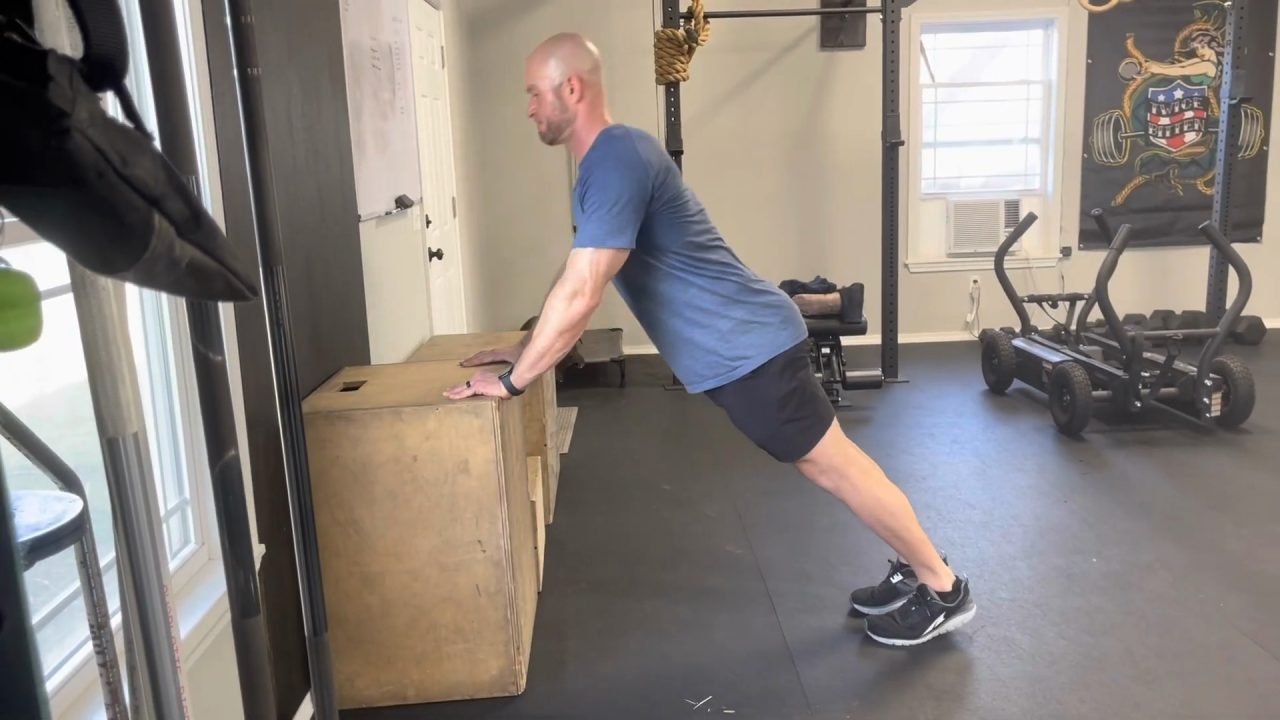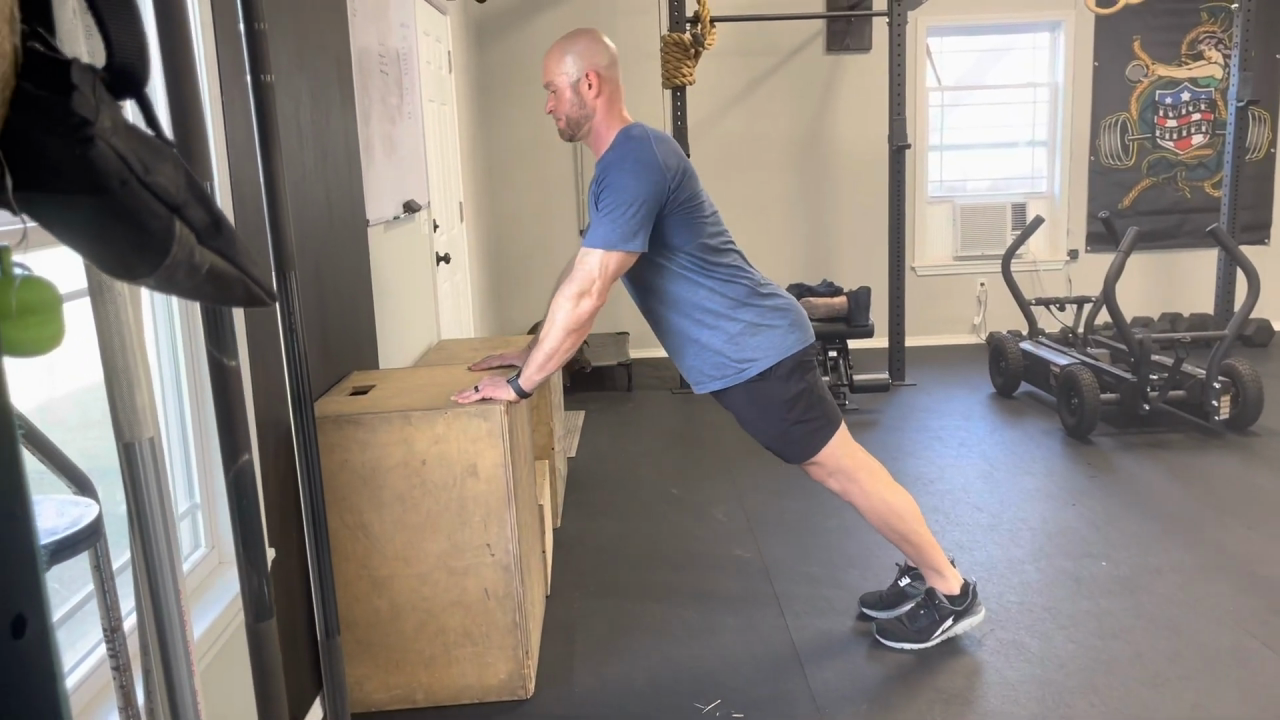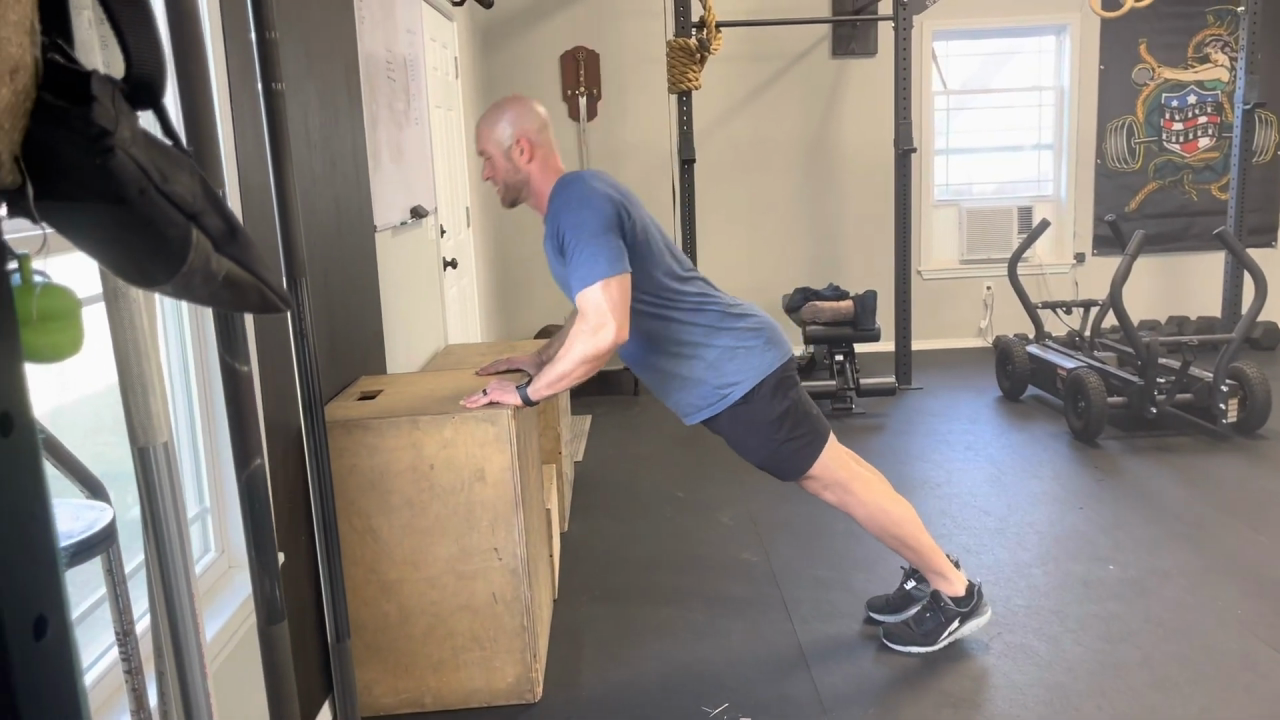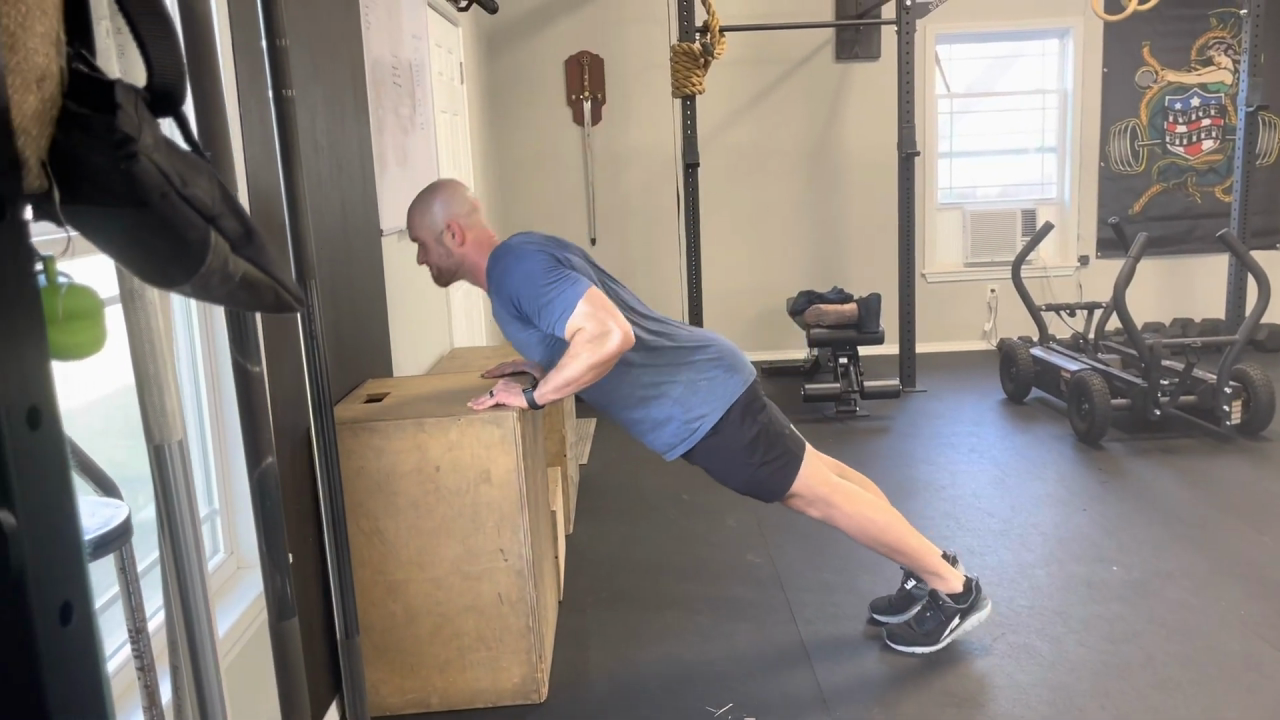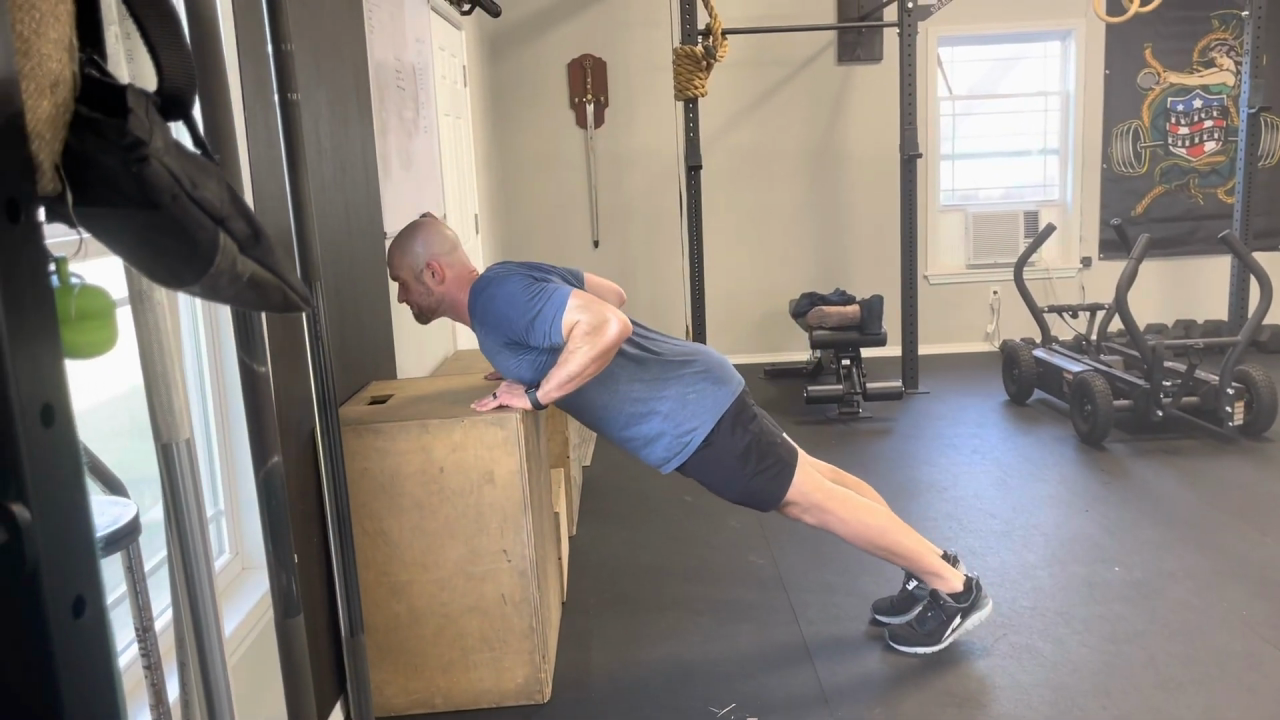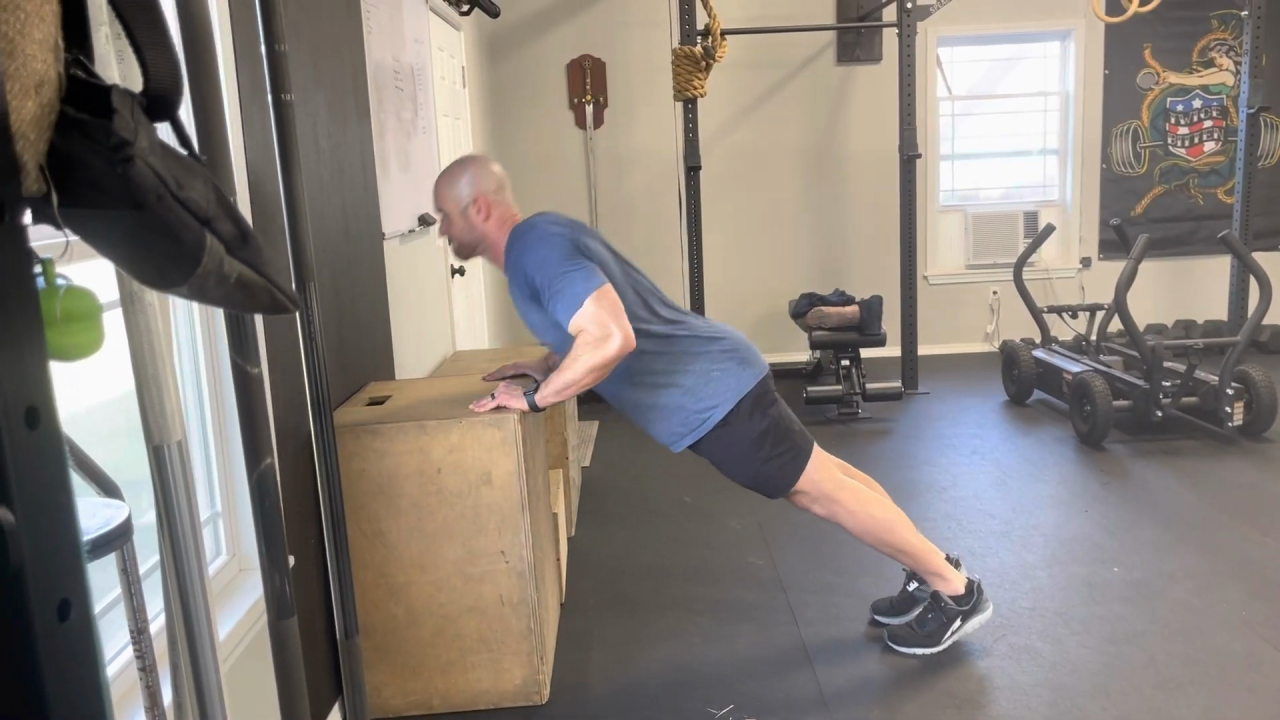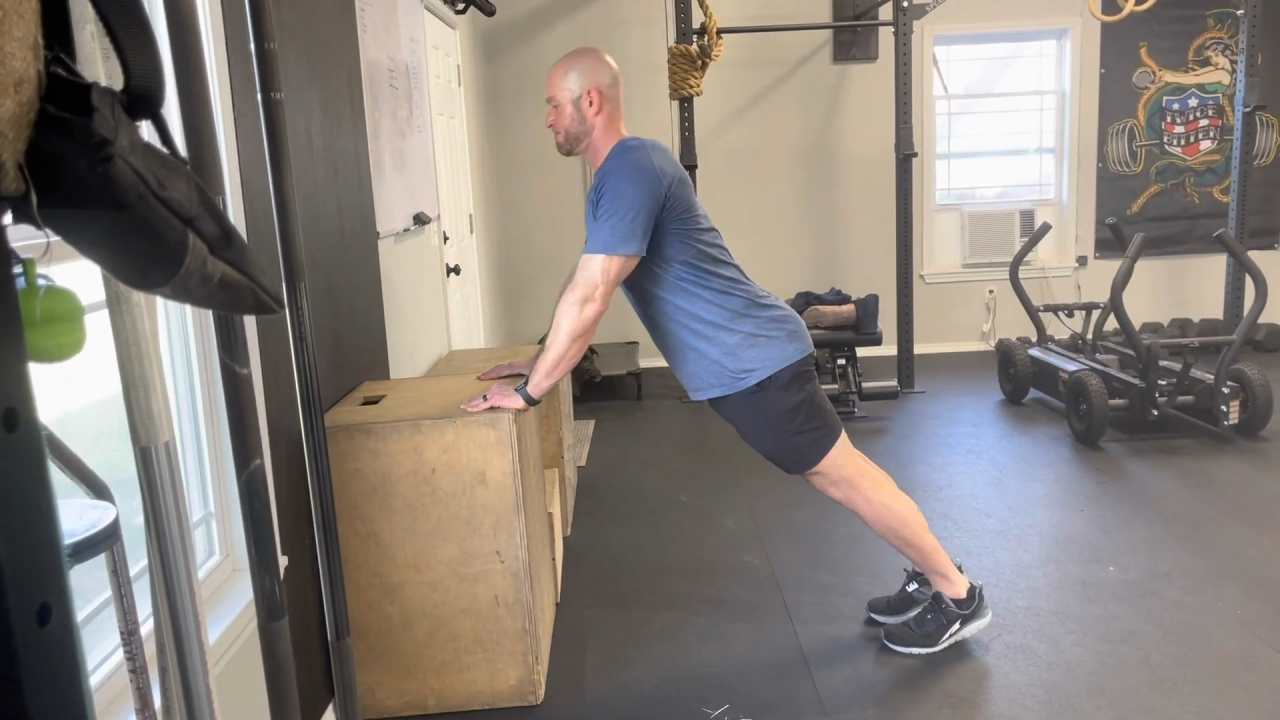
dt=0.4s
person 1, frame 1
left shoulder: (614, 161)
right shoulder: (617, 150)
left elbow: (580, 297)
right elbow: (582, 279)
left wrist: (512, 381)
right wrist: (525, 348)
left hip: (743, 348)
right hip: (746, 337)
left knee: (835, 465)
right knee: (831, 460)
left ankle: (942, 589)
right ankle: (918, 569)
person 1, frame 2
left shoulder: (632, 162)
right shoulder: (631, 154)
left elbow: (585, 294)
right elbow: (587, 277)
left wrist: (521, 385)
right wrist: (532, 353)
left hip: (750, 352)
right hip: (752, 343)
left knee: (842, 468)
right knee: (838, 464)
left ankle: (950, 591)
right ankle: (924, 572)
person 1, frame 3
left shoulder: (577, 207)
right shoulder: (580, 195)
left elbow: (605, 332)
right elbow: (598, 303)
left wrist: (528, 393)
right wrist: (540, 360)
left hip: (731, 373)
right hip: (737, 360)
left knee: (835, 478)
right knee: (834, 470)
left ankle: (957, 593)
right ankle: (927, 574)
person 1, frame 4
left shoulder: (517, 269)
right shoulder: (524, 251)
left elbow: (611, 337)
left wrist: (533, 396)
right wrist: (538, 365)
left hip: (699, 403)
right hip: (706, 380)
left knee: (818, 491)
right knee: (816, 476)
left ankle: (953, 588)
right ankle: (927, 569)
person 1, frame 5
left shoulder: (497, 301)
right shoulder: (508, 278)
left elbow: (609, 326)
right elbow: (611, 292)
left wrist: (537, 394)
right wrist: (534, 367)
left hip: (691, 417)
right hip: (697, 391)
left knee: (815, 499)
right knee: (812, 480)
left ankle: (954, 587)
right ankle: (930, 568)
person 1, frame 6
left shoulder: (535, 249)
right shoulder: (542, 233)
left elbow: (612, 340)
left wrist: (534, 397)
right wrist: (542, 366)
left hip: (711, 396)
right hip: (717, 375)
left knee: (824, 490)
right knee: (823, 476)
left ankle: (954, 590)
right ankle: (933, 573)
person 1, frame 7
left shoulder: (630, 170)
right shoulder: (634, 162)
left elbow: (589, 300)
right elbow: (591, 288)
left wrist: (528, 392)
right wrist: (543, 362)
left hip: (749, 362)
right hip: (750, 353)
left knee: (844, 476)
right knee: (841, 470)
left ankle: (957, 595)
right ankle: (932, 578)
